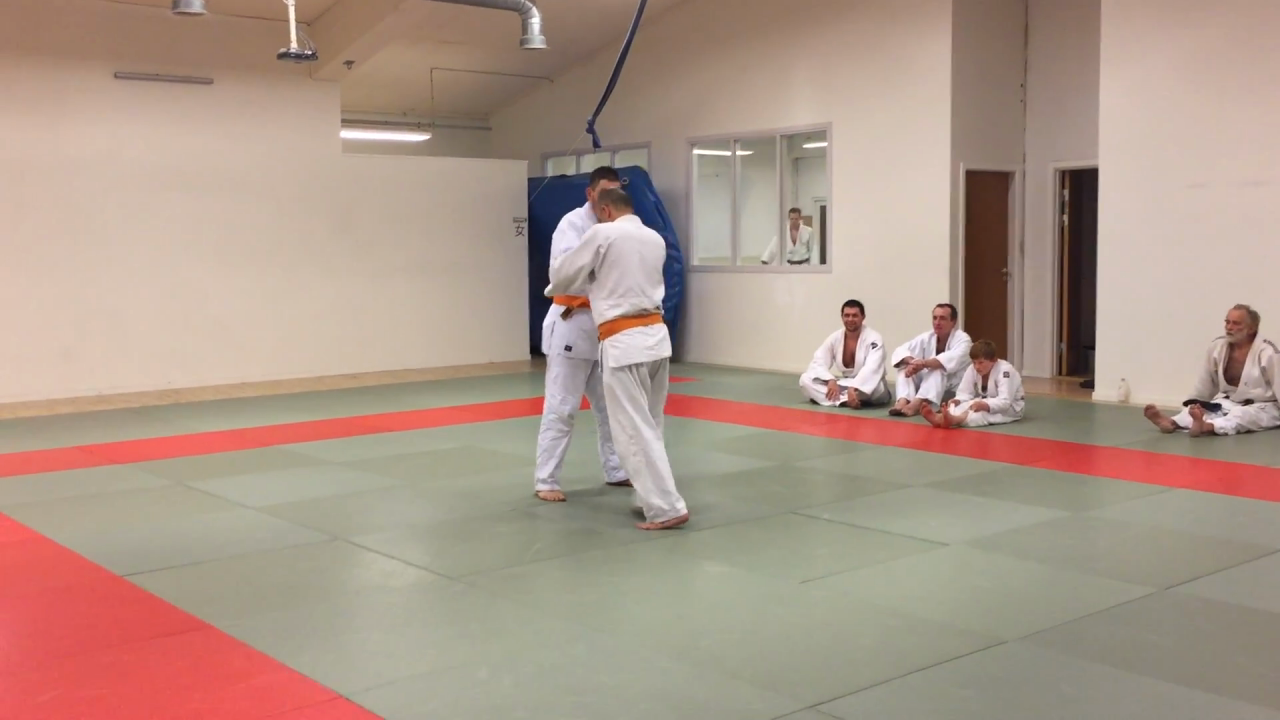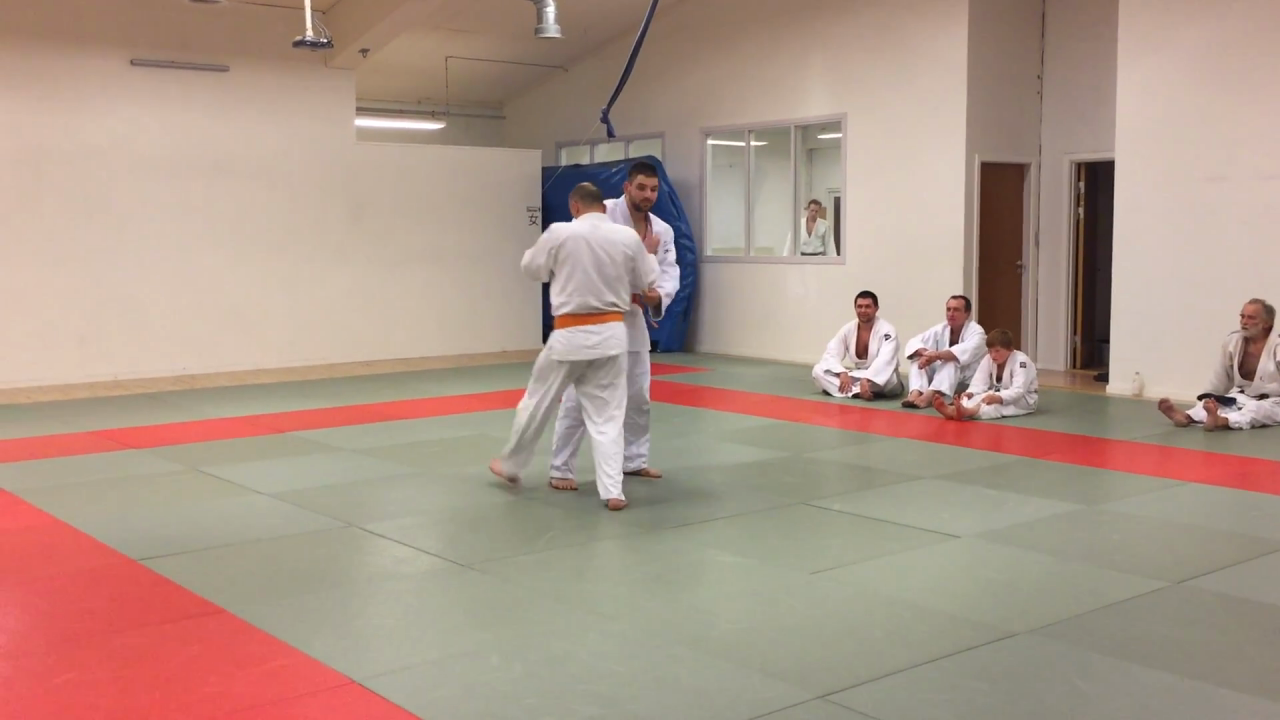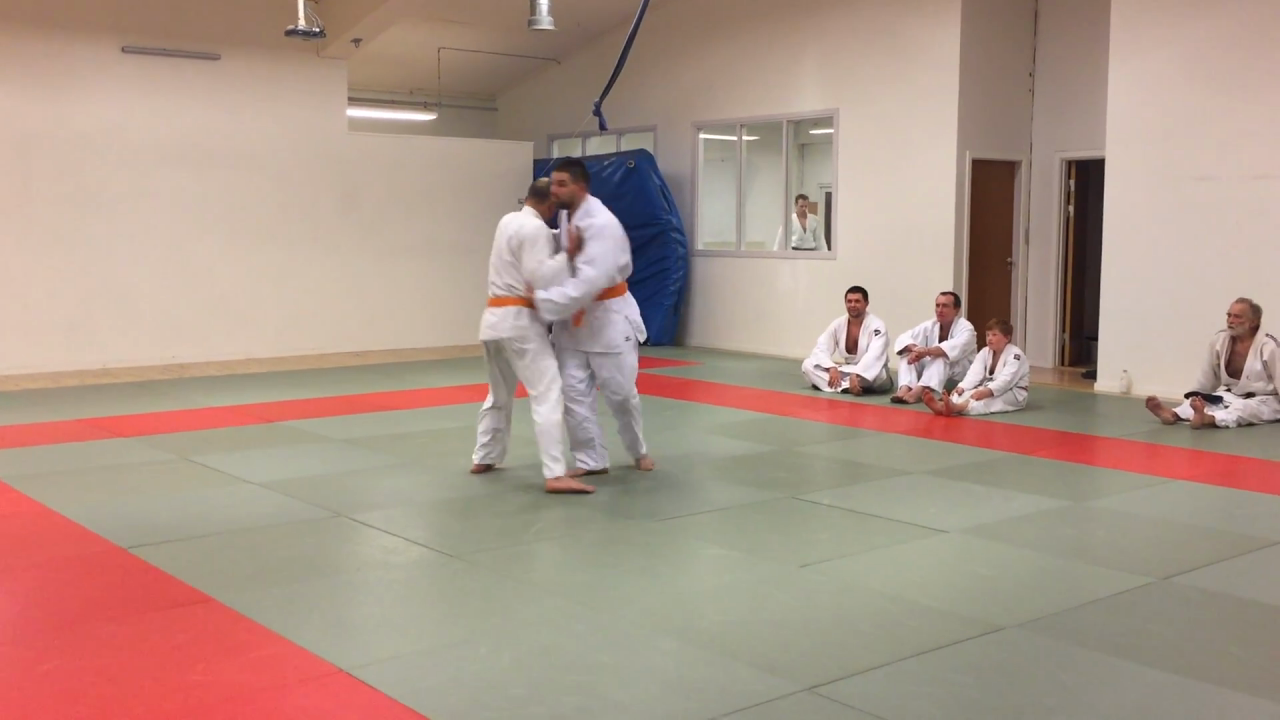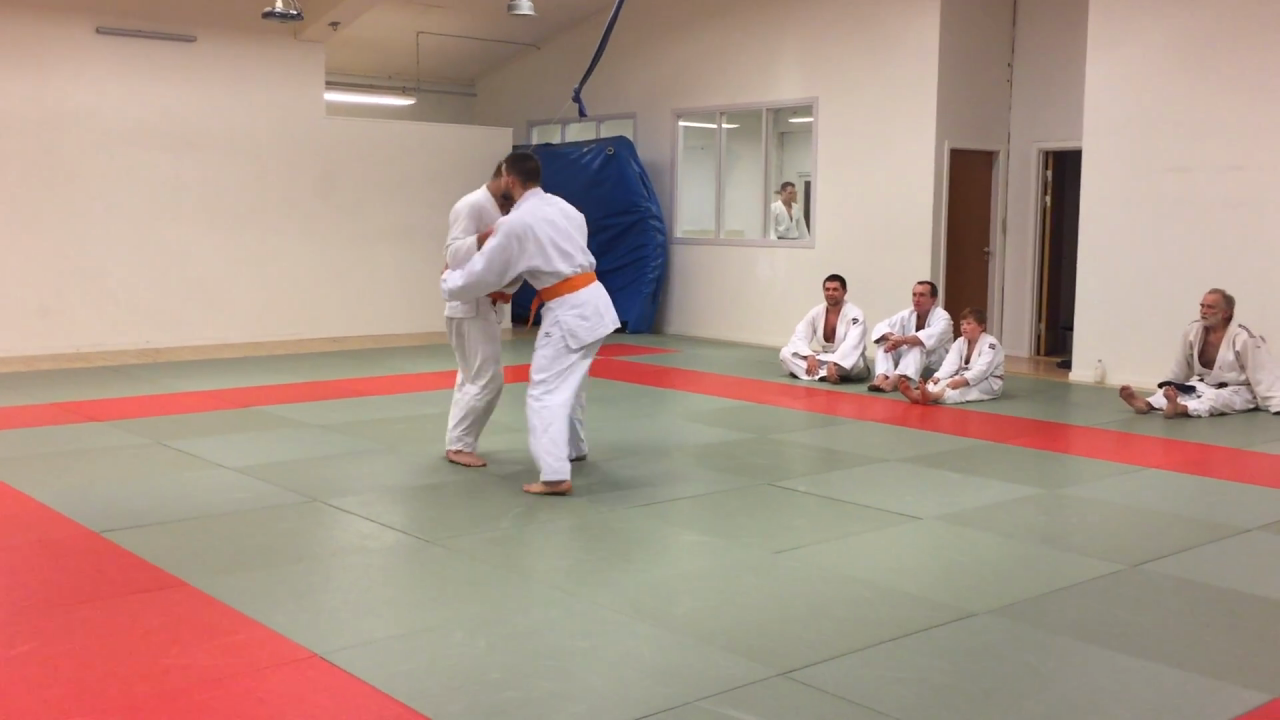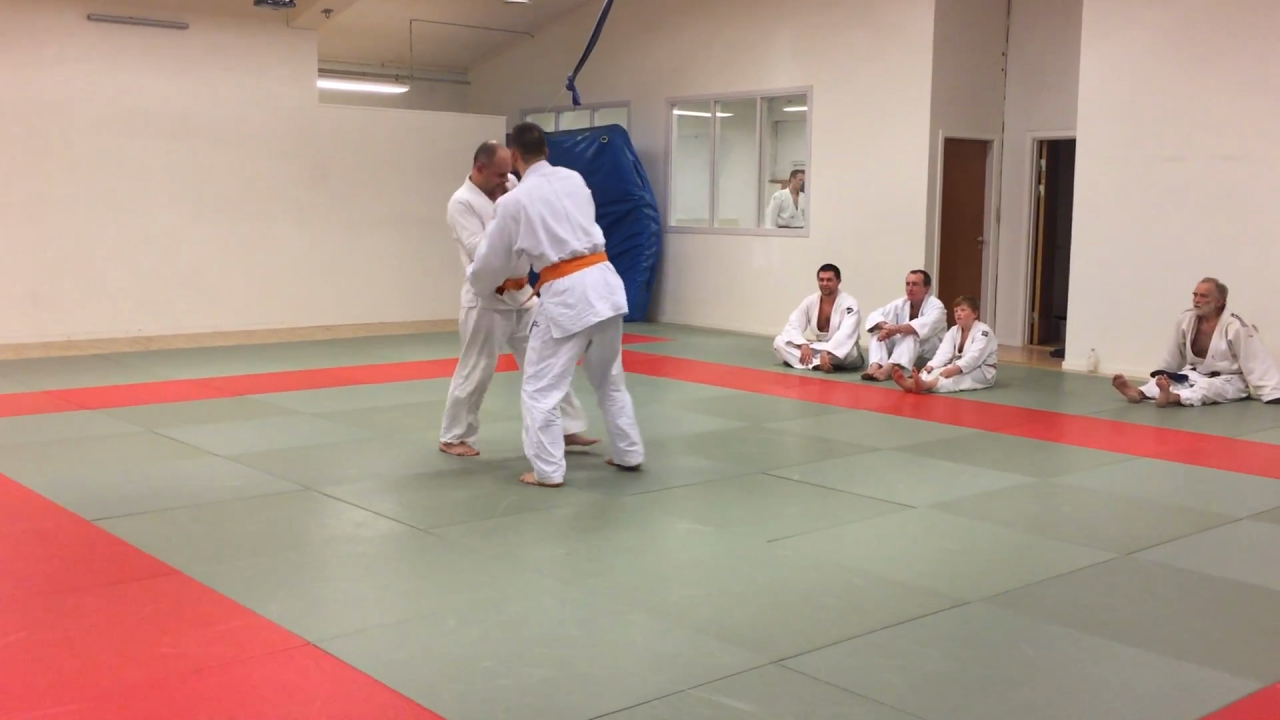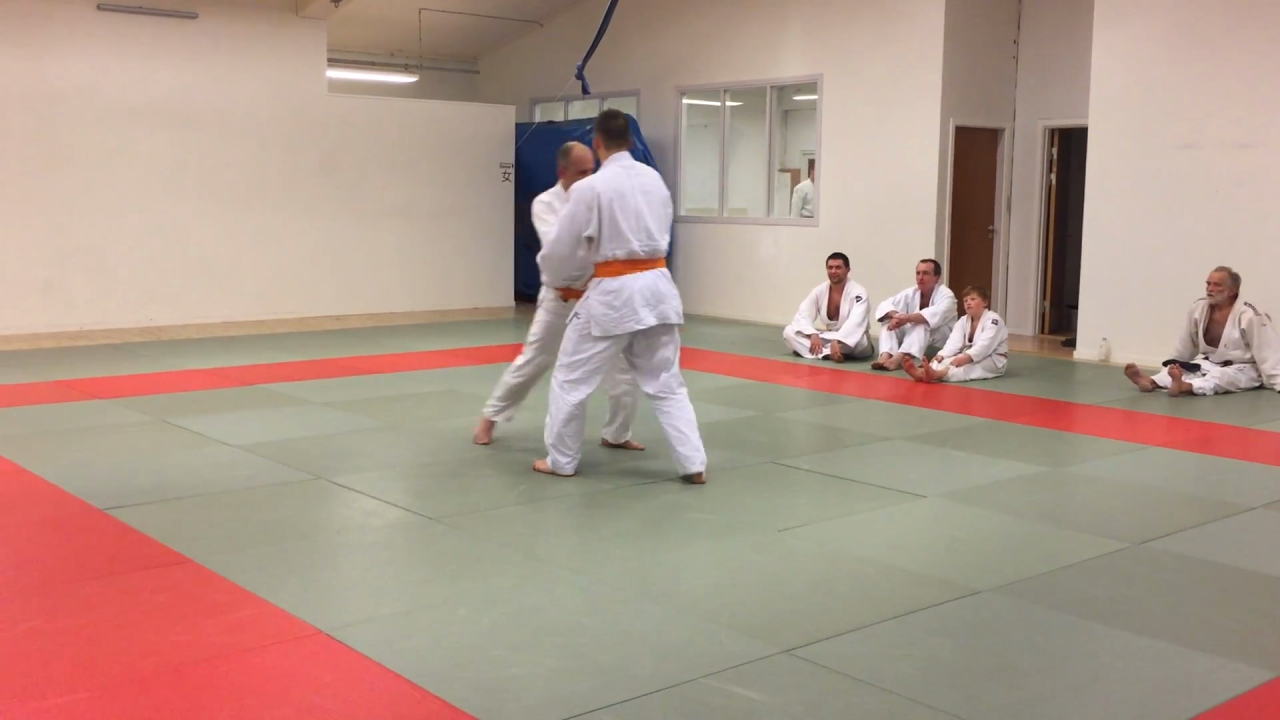
dt=0.4s
person 1, frame 1
right shoulder: (573, 223)
right hip: (572, 323)
left knee: (613, 404)
right knee: (561, 407)
left ankle: (618, 471)
right ankle: (546, 481)
person 1, frame 2
left shoulder: (662, 230)
right shoulder: (601, 213)
left elbow: (669, 271)
left wrist: (658, 295)
left hip: (632, 318)
left knee: (637, 397)
right knee: (579, 396)
left ankle: (634, 461)
right ankle: (560, 469)
person 1, frame 3
left shoulder: (604, 226)
right shoulder: (573, 213)
left elbow: (588, 283)
left wrist: (541, 300)
left hip: (610, 314)
right hip: (574, 314)
left knee: (621, 392)
right knee: (573, 391)
left ankle: (637, 450)
right ankle: (590, 460)
person 1, frame 4
left shoulder: (516, 224)
right shoulder: (560, 206)
left elbow: (483, 274)
left wrist: (449, 282)
left hip: (570, 310)
right hip: (588, 300)
left knee: (545, 392)
right knee: (562, 384)
left ankle: (555, 474)
right ankle: (570, 448)
person 1, frame 5
left shoulder: (513, 202)
right shoulder: (574, 179)
left elbow: (492, 262)
left wrist: (476, 277)
left hip: (566, 294)
right hip: (604, 282)
left knee: (541, 386)
right knee: (609, 379)
left ankle: (548, 471)
right ankle: (628, 453)
person 1, frame 6
left shoulder: (590, 188)
right shoulder: (654, 178)
left elbow: (562, 250)
left wrist: (551, 273)
left hip: (614, 292)
right hip: (657, 287)
left knee: (571, 378)
right knee: (666, 383)
left ankle: (561, 460)
right ankle: (693, 463)
person 2, frame 1
left shoulder: (602, 234)
right shoulder: (656, 239)
left elbow: (562, 278)
left wrist: (557, 273)
left hip: (623, 342)
right hip: (657, 334)
left knee: (635, 431)
right knee: (649, 425)
left ankle: (666, 510)
right ankle: (654, 498)
person 2, frame 2
left shoulder: (560, 233)
right shoulder: (629, 237)
left elbow: (531, 268)
right elbow: (648, 284)
right wrist: (649, 254)
left hip: (570, 336)
right hip: (611, 334)
left knee: (536, 405)
right knee: (608, 418)
left ankle: (511, 466)
right ankle: (612, 491)
person 2, frame 3
left shoulder: (509, 221)
right shoulder: (535, 229)
right elbow: (541, 277)
left hip: (494, 318)
right hip: (519, 320)
left knee: (499, 394)
right knee: (547, 396)
left ankle: (484, 458)
right ankle: (555, 474)
person 2, frame 4
left shoulder: (500, 207)
right shoulder: (472, 207)
right elbow: (455, 256)
right wrist: (488, 238)
left hip: (484, 304)
right hip: (471, 306)
left knee: (473, 377)
right knee: (486, 379)
left ankle: (459, 440)
right ankle: (458, 446)
person 2, frame 5
left shoulder: (511, 184)
right shoulder: (461, 202)
right elbow: (482, 251)
left hip: (520, 293)
right hip: (487, 299)
right knee: (475, 371)
left ankle: (568, 429)
right ankle: (452, 438)
person 2, frame 6
right shoulder: (545, 203)
right hip: (561, 301)
left knee: (622, 368)
right knee: (531, 364)
left ankle: (617, 434)
right ankle: (490, 417)
